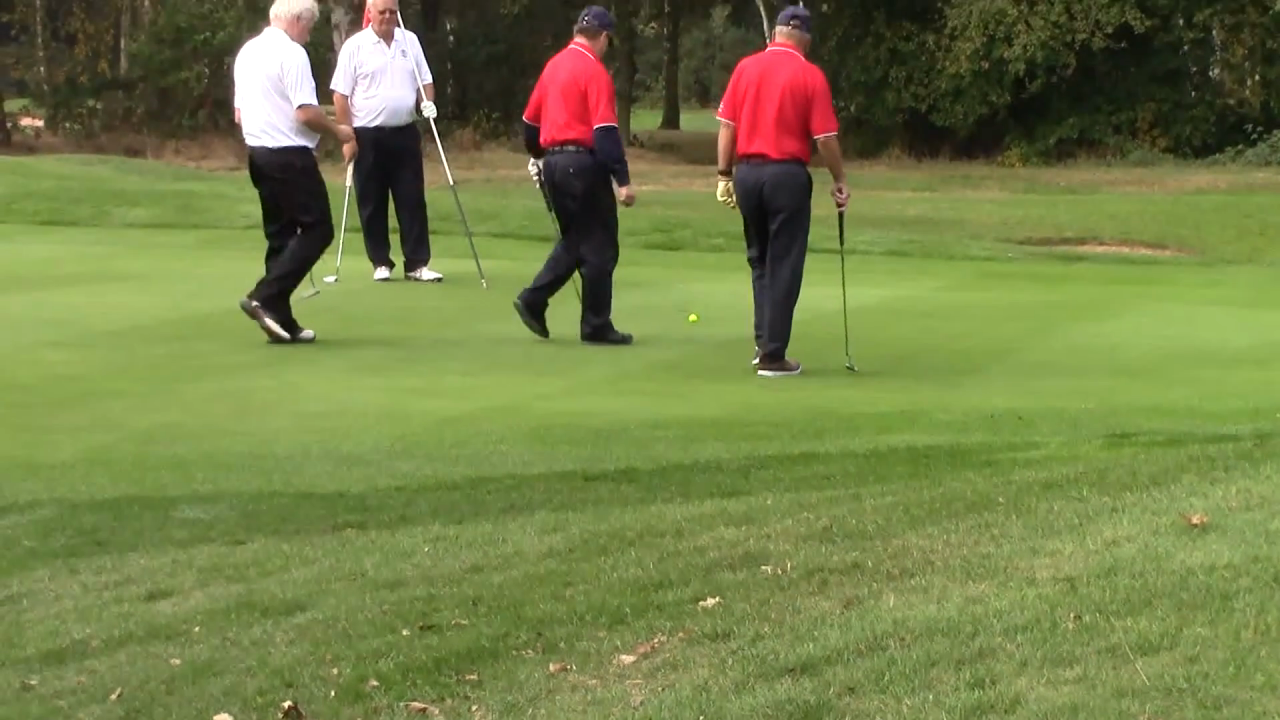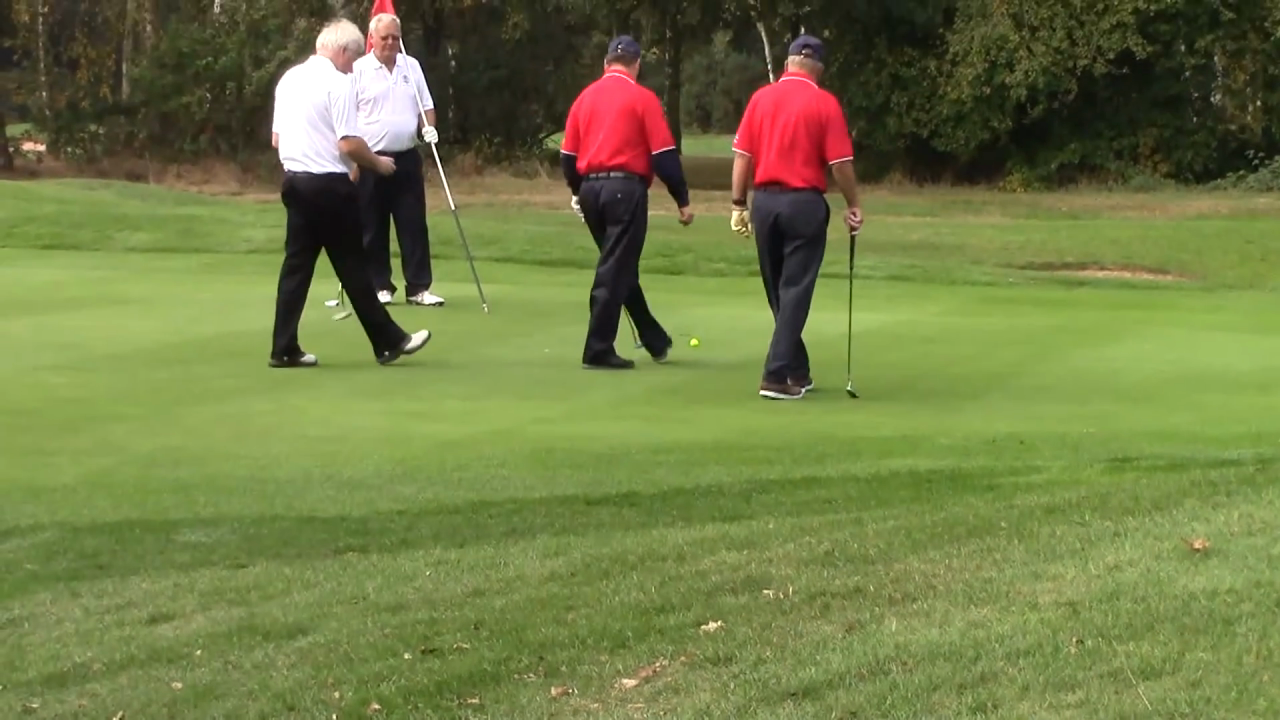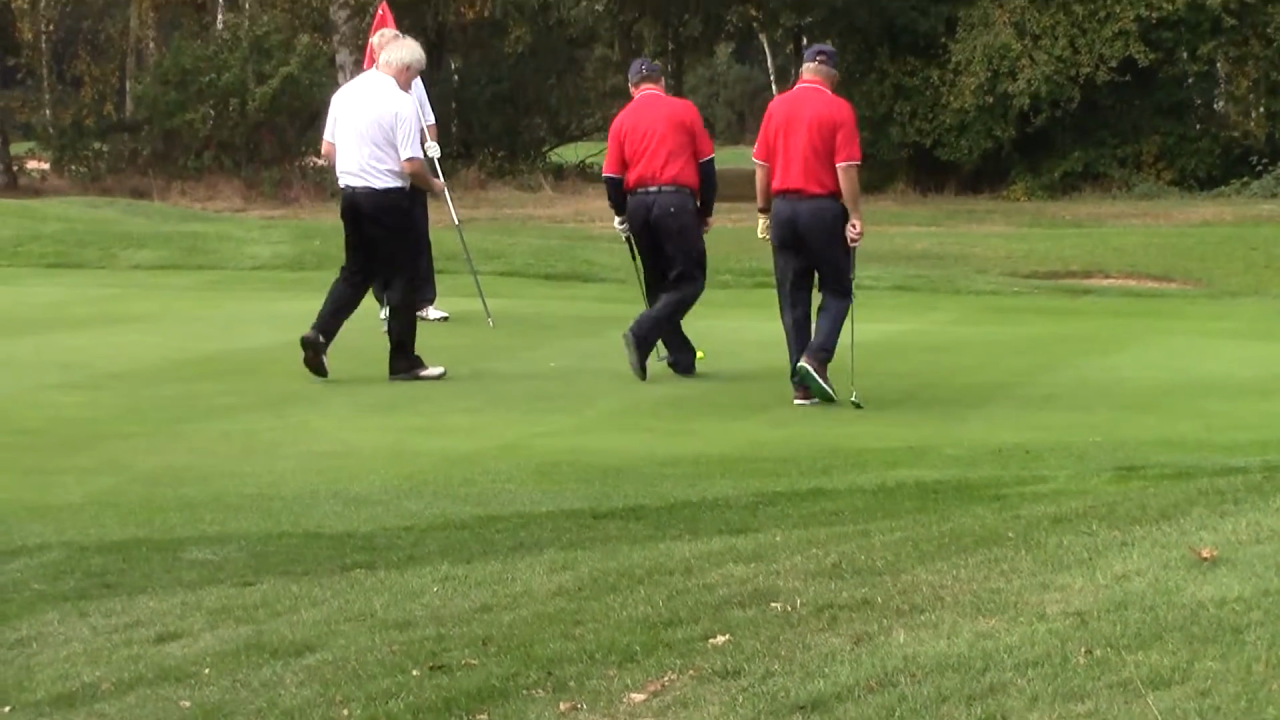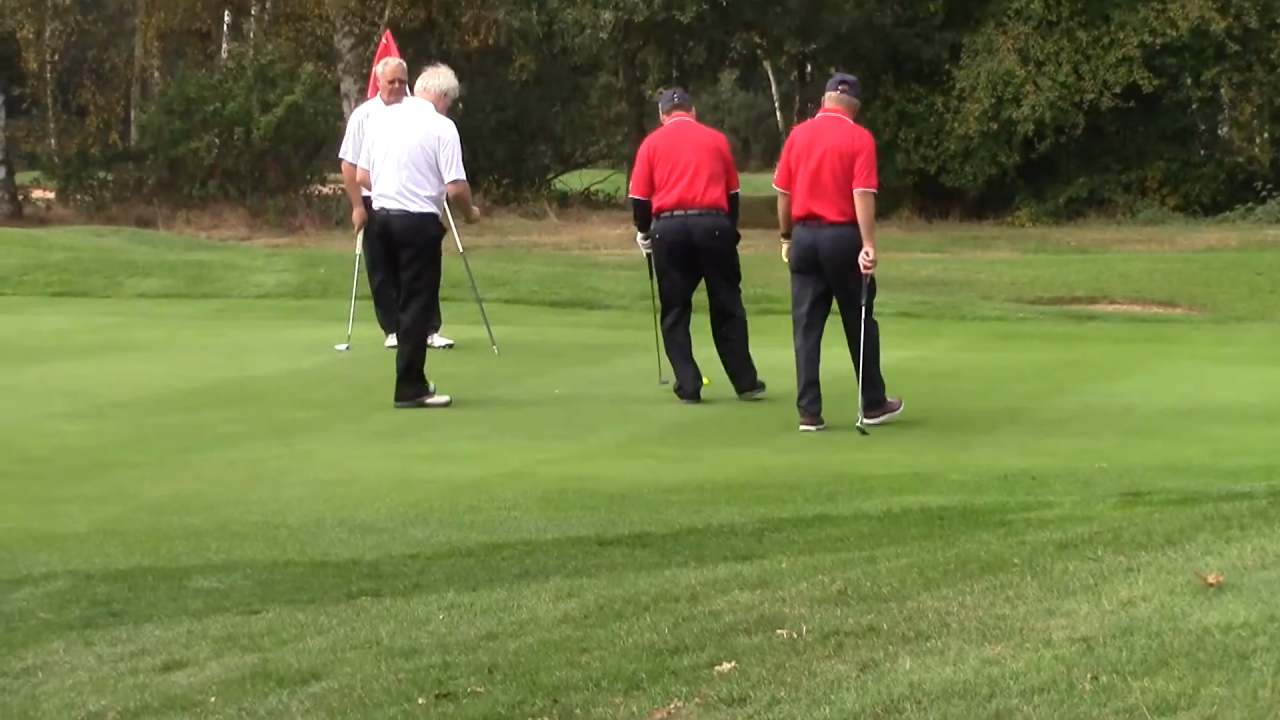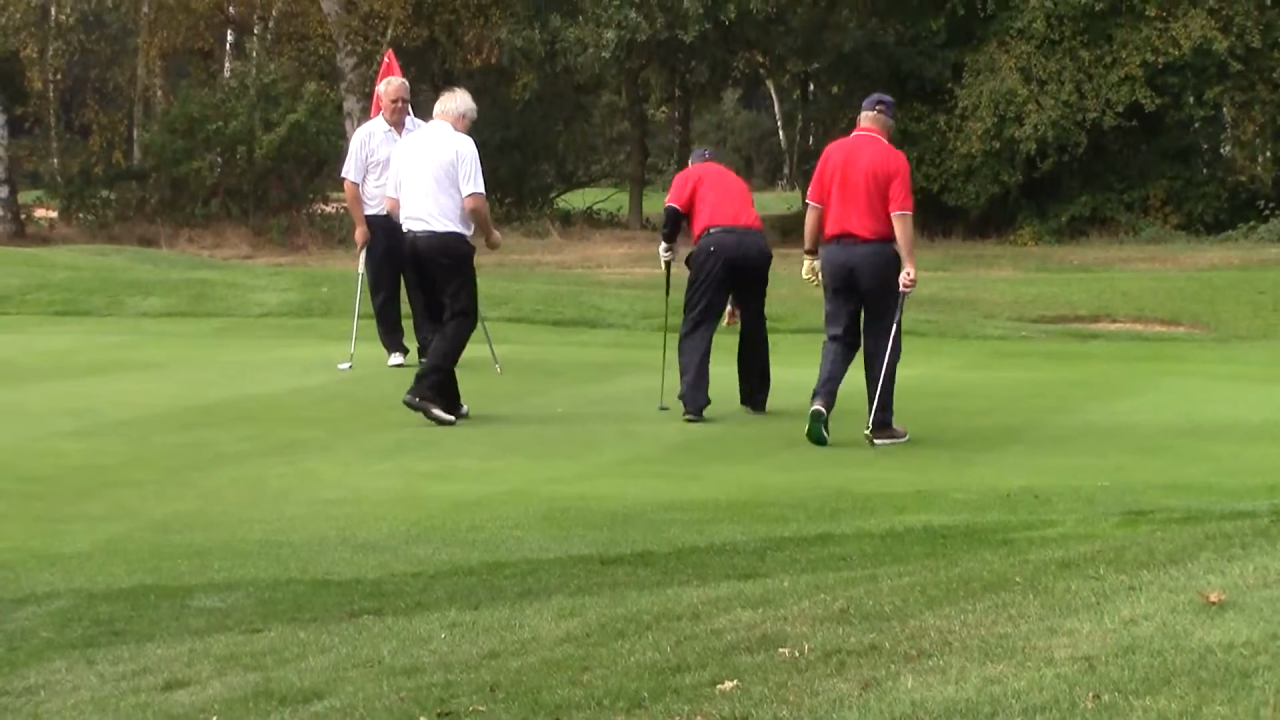
dt=0.3s
person 1, frame 1
left shoulder: (745, 67)
right shoulder: (811, 75)
left elbow: (727, 125)
right elbow: (825, 137)
left wrist: (724, 175)
right wrist: (839, 180)
left hip: (748, 172)
right hip: (787, 176)
left knee: (759, 260)
right knee: (783, 266)
left ankle: (764, 341)
right ankle: (773, 357)
person 1, frame 2
left shoulder: (760, 97)
right shoulder: (825, 103)
left elbow: (742, 156)
right elbow: (840, 163)
left wrist: (738, 204)
right wrist: (853, 206)
left hip: (765, 201)
right hip: (804, 204)
left knee: (778, 292)
right knee: (795, 293)
left ankle: (796, 372)
right ankle: (776, 375)
person 1, frame 3
left shoulder: (776, 106)
right shoulder: (839, 109)
left elbow: (762, 166)
right elbow: (846, 168)
left wrist: (764, 212)
right wrist: (855, 216)
left hip: (784, 209)
right hip: (823, 209)
left knee: (793, 299)
right knee: (837, 293)
left ankle: (803, 385)
right ankle: (815, 359)
person 1, frame 4
left shoulder: (798, 134)
right shoulder: (860, 138)
left elbow: (783, 193)
right elbow: (863, 195)
left wrist: (786, 237)
right wrist: (868, 245)
left hip: (805, 236)
right hip: (843, 237)
left knee: (806, 326)
right knee: (860, 323)
left ankle: (809, 411)
right ankle: (873, 403)
person 1, frame 5
left shoulder: (832, 151)
right shoulder: (894, 158)
left elbow: (814, 207)
right elbow: (900, 215)
left wrist: (810, 254)
right wrist: (908, 264)
left hip: (836, 253)
right hip: (876, 254)
left knee: (838, 338)
right knee: (882, 341)
left ankle: (821, 401)
right ankle: (881, 426)
person 2, frame 1
left shoulder: (246, 51)
right shoulder: (291, 53)
left elbow: (240, 114)
right elbow: (306, 113)
right wrist: (336, 131)
left hip: (258, 154)
right hip: (289, 155)
left knee: (280, 236)
right knee: (317, 230)
left ankle: (280, 320)
right ankle: (264, 298)
person 2, frame 2
left shoulder: (289, 79)
right shoulder: (338, 83)
left elbow: (278, 139)
right elbow: (349, 145)
right wrist: (378, 163)
left hip: (295, 180)
right hip: (329, 184)
left knee: (297, 263)
right knee: (352, 264)
left ankle: (285, 348)
right ankle: (388, 342)
person 2, frame 3
left shoulder: (345, 92)
right shoulder: (400, 101)
left elbow: (327, 151)
right elbow: (411, 165)
right wrist: (432, 184)
left hip: (351, 195)
right hip: (386, 199)
left knee: (355, 272)
right knee: (401, 278)
left ankle: (320, 333)
right ankle: (404, 362)
person 2, frame 4
left shoulder: (381, 118)
right shoulder: (441, 126)
left elbow: (362, 176)
right elbow: (455, 187)
right wrist: (470, 211)
left hip: (384, 218)
right hip: (419, 223)
left knee: (407, 301)
right knee: (417, 305)
left ankle: (413, 380)
right ankle: (409, 389)
person 2, frame 5
left shoulder: (405, 144)
right shoulder: (461, 143)
left elbow: (392, 204)
right elbow: (474, 202)
right wrist: (489, 234)
left hip: (412, 240)
right hip: (447, 242)
left knee: (439, 320)
right knee: (460, 319)
left ankle: (447, 401)
right ankle: (424, 389)
person 3, frame 1
left shoulder: (553, 64)
right shoulder: (595, 71)
left elbow: (530, 121)
right elbow: (606, 132)
left wrist: (536, 157)
right wrist: (622, 181)
left hip: (553, 162)
right hip: (582, 164)
left knee: (573, 241)
right knee: (599, 247)
left ankle: (533, 299)
right ankle: (596, 326)
person 3, frame 2
left shoulder: (584, 97)
right shoulder: (644, 98)
left elbow: (568, 155)
right elbow: (664, 155)
left wrist: (577, 192)
right wrist: (682, 201)
left hip: (592, 189)
right hip: (626, 189)
left knee: (621, 267)
right knee: (615, 272)
left ankle: (653, 338)
right ankle: (597, 350)
person 3, frame 3
left shoulder: (622, 119)
right shoulder: (685, 109)
left elbow: (612, 177)
right elbow: (706, 165)
left wrist: (621, 214)
right wrist: (706, 210)
left hip: (639, 203)
right hip: (676, 202)
left knee: (661, 284)
right knee: (687, 282)
left ankle: (681, 357)
right ankle: (640, 333)
person 3, frame 4
left shoulder: (652, 142)
right shoulder: (717, 138)
left elbow: (639, 198)
right elbow: (732, 193)
left wrist: (644, 233)
right wrist: (724, 228)
left hip: (670, 227)
right hip: (712, 224)
left knee: (674, 312)
right knee: (727, 305)
left ankle: (687, 385)
right ankle: (745, 381)
person 3, frame 5
left shoulder: (690, 174)
right shoulder: (738, 181)
left elbow: (673, 212)
left wrist: (666, 245)
right wrist: (738, 300)
left hip: (714, 244)
right hip: (757, 245)
left knee: (697, 326)
right knee: (754, 325)
left ankle: (694, 402)
right ankle: (756, 398)
person 4, frame 1
left shoulder: (410, 41)
right shoulder: (355, 46)
left elbow: (425, 80)
right elbow: (340, 95)
left wrist: (428, 103)
left hip: (405, 133)
right hip: (368, 135)
left knee: (412, 200)
right knee: (372, 204)
left ankle: (417, 263)
right ankle: (380, 263)
person 4, frame 2
left shoulder: (411, 66)
right shoulder: (359, 71)
left elbow: (426, 105)
left wrist: (430, 128)
left hip: (407, 157)
left knee: (414, 225)
right knee: (373, 229)
left ankle: (419, 287)
right ankle: (381, 287)
person 4, frame 3
left shoulder: (414, 81)
left elbow: (428, 120)
left wrist: (432, 143)
left knee: (419, 239)
left ankle: (424, 302)
right ankle: (387, 302)
person 4, frame 4
right shoulder: (363, 115)
right elbow: (348, 164)
right wrist: (358, 206)
right knee: (381, 271)
left ankle: (430, 329)
right ankle: (392, 330)
person 4, frame 5
left shoulder: (421, 130)
right shoulder: (365, 134)
right elbow: (351, 182)
right wrist: (360, 225)
right hip: (378, 222)
right knee: (384, 291)
left ankle: (429, 347)
right ankle: (394, 349)
